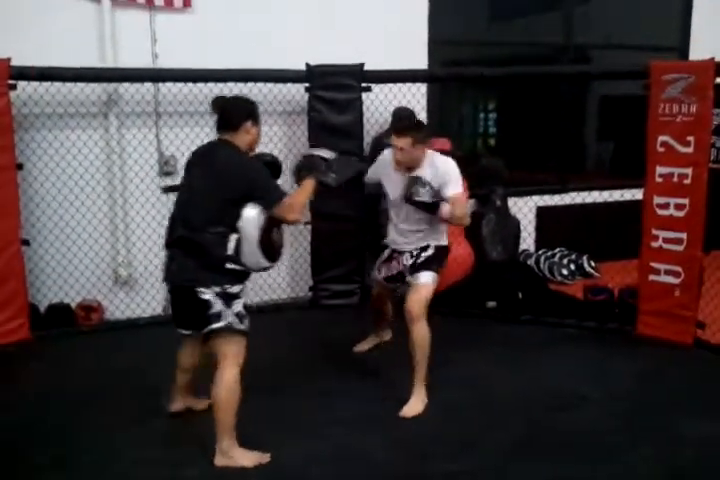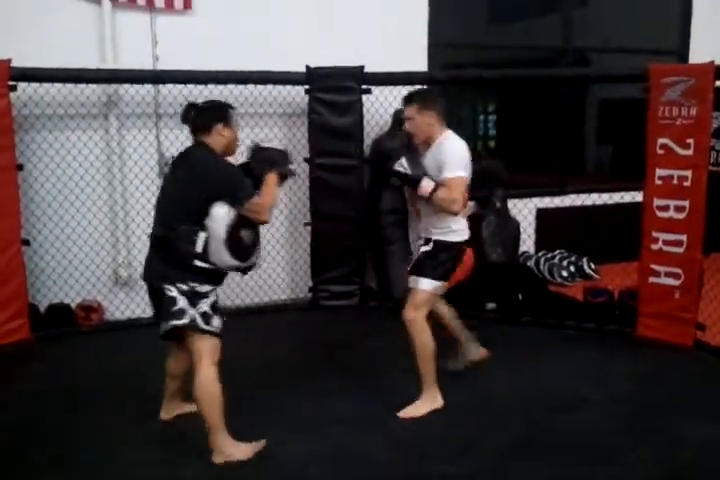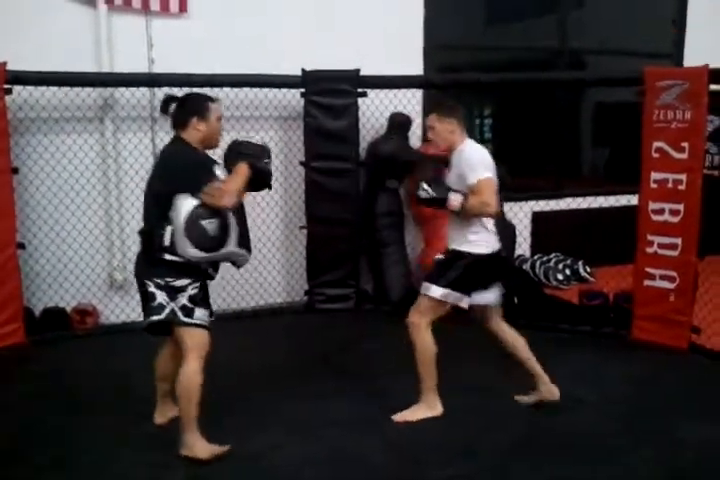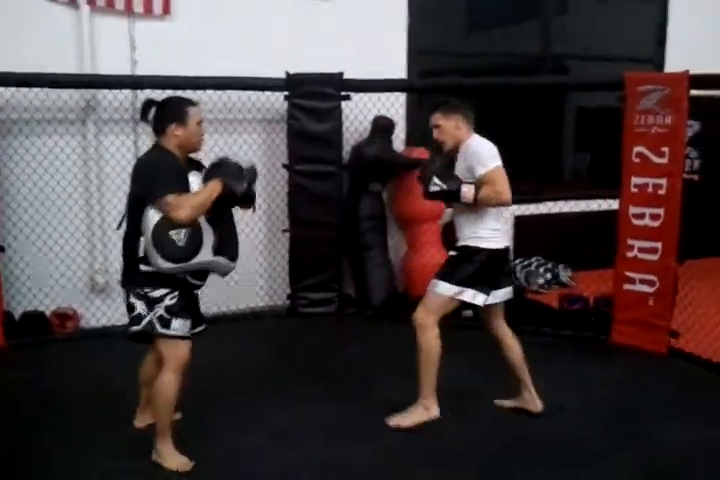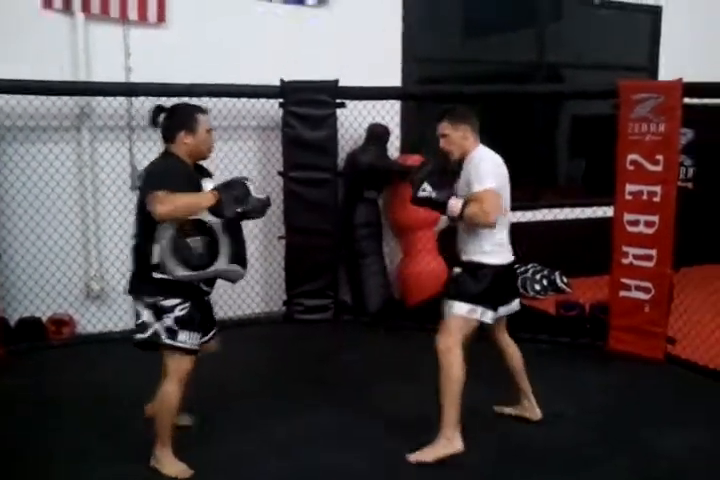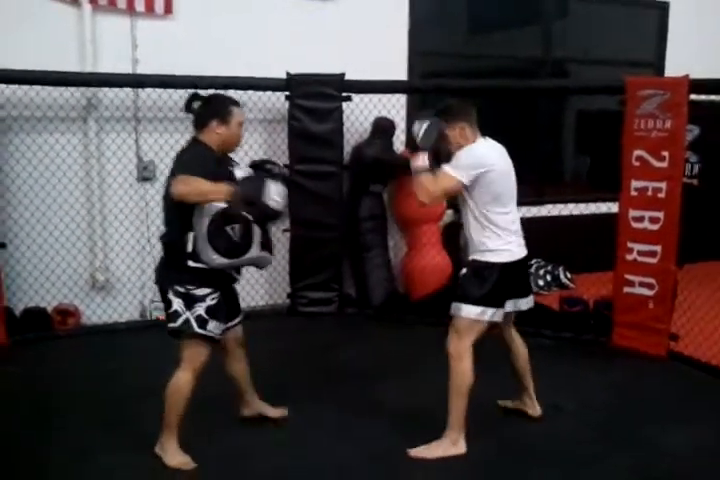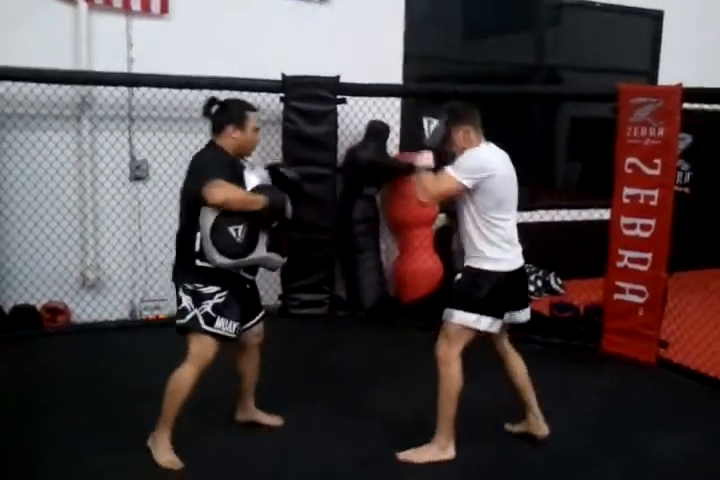
dt=0.2s
person 1, frame 1
left shoulder: (203, 155)
right shoulder: (245, 168)
right elbow: (292, 213)
right wrist: (311, 177)
left hip: (184, 264)
right hip: (212, 273)
left knee: (196, 335)
right knee: (231, 358)
left ankle: (180, 396)
right ankle: (227, 450)
person 1, frame 2
left shoulder: (191, 161)
right shoulder: (215, 168)
right elbow: (262, 213)
left wrist: (252, 179)
right wrist: (272, 173)
left hip: (173, 268)
right hip: (186, 274)
left knee: (186, 343)
right knee: (207, 355)
left ankle: (171, 403)
right ankle: (222, 444)
person 1, frame 3
left shoulder: (192, 158)
right shoulder: (180, 158)
left elbow: (221, 194)
right elbow: (224, 197)
left wrist: (243, 175)
right wrist: (244, 164)
left hip: (185, 267)
right hip: (169, 269)
left knee: (177, 341)
right knee: (196, 347)
left ankle: (165, 406)
right ankle: (191, 437)
person 1, frame 4
left shoulder: (187, 165)
right shoulder: (153, 166)
left elbow: (202, 207)
right elbow: (180, 211)
left wrist: (226, 187)
right wrist: (218, 184)
left hip: (176, 275)
right hip: (153, 279)
left knee: (161, 350)
right knee: (175, 358)
left ankle: (146, 411)
right ankle: (163, 445)
person 1, frame 5
left shoulder: (193, 171)
right shoulder: (162, 171)
left elbow: (205, 218)
right elbow: (161, 208)
left wrist: (233, 197)
right wrist: (218, 195)
left hip: (188, 283)
right hip: (163, 286)
left knee: (202, 348)
right knee: (179, 368)
left ankle: (158, 406)
person 1, frame 6
left shoulder: (216, 159)
right shoulder: (193, 157)
left elbow: (228, 192)
right elbow: (180, 189)
right wrist: (235, 191)
left hip: (214, 272)
right hip: (190, 276)
left knee: (234, 341)
right knee: (194, 360)
left ankle: (250, 403)
right ankle: (167, 441)
person 1, frame 7
left shoulder: (234, 163)
right shoulder: (208, 161)
left elbow: (243, 202)
right elbow: (218, 196)
right wrist: (264, 201)
left hip: (236, 271)
right hip: (205, 276)
left knee: (253, 338)
right knee: (200, 357)
left ankle: (247, 408)
right ankle: (161, 437)
person 2, frame 1
left shoulder: (444, 167)
right shoulder: (387, 160)
left elbow: (462, 218)
right elbow: (365, 182)
left wrist: (440, 205)
left hip: (430, 247)
right hip: (397, 245)
left knee: (414, 310)
right knee: (378, 295)
left ankle: (419, 393)
right ankle: (382, 331)
person 2, frame 2
left shoulder: (452, 149)
right shoulder: (431, 144)
left elbow: (455, 204)
left wrist: (418, 182)
right wrist: (408, 171)
left hip: (446, 241)
right hip: (436, 237)
left knee: (412, 315)
right knee: (425, 299)
left ankle: (431, 394)
right ankle: (469, 347)
person 2, frame 3
left shoulder: (471, 155)
right shoulder: (464, 155)
left elbow: (488, 205)
left wrist: (449, 200)
right wrist: (441, 193)
left hip: (468, 255)
right hip: (483, 253)
left knee: (418, 320)
right knee: (494, 323)
left ankle: (429, 401)
right ankle: (544, 384)
person 2, frame 4
left shoulder: (478, 149)
right shoulder: (468, 152)
left elbow: (502, 195)
left wrist: (457, 191)
right wrist: (447, 190)
left hip: (479, 250)
right hip: (493, 250)
left knee: (425, 318)
right knee: (496, 324)
left ankle: (426, 404)
right ankle: (529, 396)
person 2, frame 5
left shoulder: (480, 162)
right shoulder: (481, 160)
left elbow: (489, 215)
left wrist: (448, 203)
right wrist: (442, 192)
left hip: (483, 266)
right hip: (498, 263)
left knee: (448, 343)
right knee: (498, 333)
left ankle: (450, 437)
right ankle: (528, 404)
person 2, frame 6
left shoulder: (474, 155)
right shoulder: (492, 150)
left elbow: (426, 193)
left wrist: (419, 157)
left hip: (491, 264)
right hip: (514, 258)
left knee: (458, 345)
right knee: (508, 328)
left ankle: (453, 438)
right ankle: (529, 399)
person 2, frame 7
left shoulder: (476, 160)
right shoulder: (495, 156)
left elbow: (423, 193)
left wrist: (424, 155)
left hip: (487, 272)
right hip: (510, 267)
left knee: (447, 351)
right knee: (501, 343)
left ankle: (443, 443)
right ankle: (535, 420)
person 3, frame 1
left shoulder: (379, 140)
left hip: (376, 199)
right hip: (391, 201)
left knee: (379, 245)
right knee: (396, 245)
left ankle: (383, 289)
right ankle: (399, 293)
person 3, frame 2
left shoulder: (379, 142)
right shoulder: (403, 143)
left hip: (376, 198)
right hip: (392, 199)
left knee: (379, 245)
right knee: (396, 244)
left ankle: (386, 291)
right ankle: (400, 292)
person 3, frame 3
left shoulder: (375, 145)
right shoulder: (397, 146)
right elbow: (416, 159)
left hip: (372, 200)
right hip: (387, 201)
left knee: (375, 247)
right knee: (393, 247)
left ankle: (382, 294)
right ankle: (398, 295)
person 3, frame 4
left shoulder: (359, 148)
right shoulder: (380, 149)
right elbow: (399, 163)
left hip: (354, 204)
right hip: (370, 204)
left knee: (358, 251)
right knee: (375, 251)
left ankle: (365, 298)
right ankle: (380, 298)
person 3, frame 5
left shoulder: (354, 156)
right shoulder: (376, 156)
right elbow: (394, 170)
left hip: (350, 211)
right hip: (366, 211)
left knee: (355, 258)
right knee: (371, 257)
left ankle: (361, 305)
right ankle: (376, 305)
person 3, frame 6
left shoulder: (359, 149)
right shoulder: (381, 150)
right elbow: (399, 164)
left hip: (355, 204)
right hip: (370, 204)
left knee: (358, 251)
right knee: (375, 250)
left ankle: (365, 298)
right ankle: (381, 297)
person 3, frame 7
left shoulder: (353, 151)
right shoulder: (374, 154)
right elbow: (393, 167)
right wrist: (415, 167)
left hip: (348, 206)
right hip: (364, 207)
left knee: (350, 253)
right knee: (368, 253)
left ankle: (356, 300)
right ankle: (372, 300)
